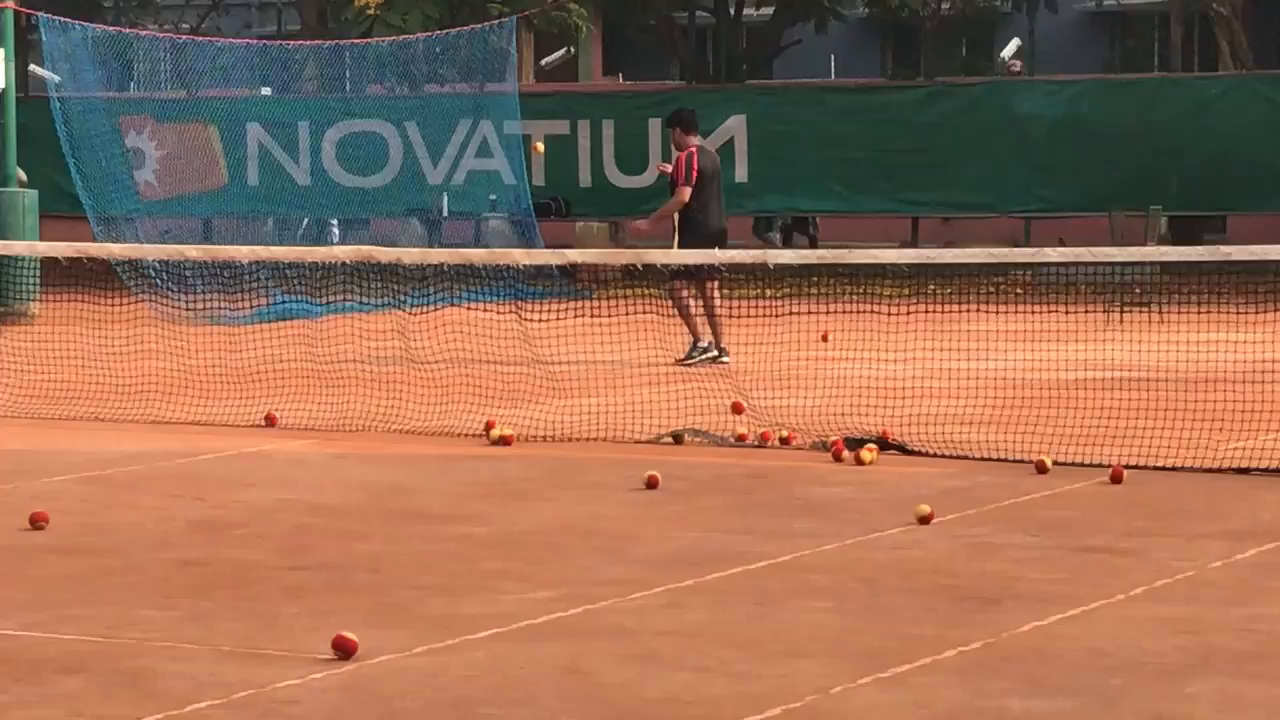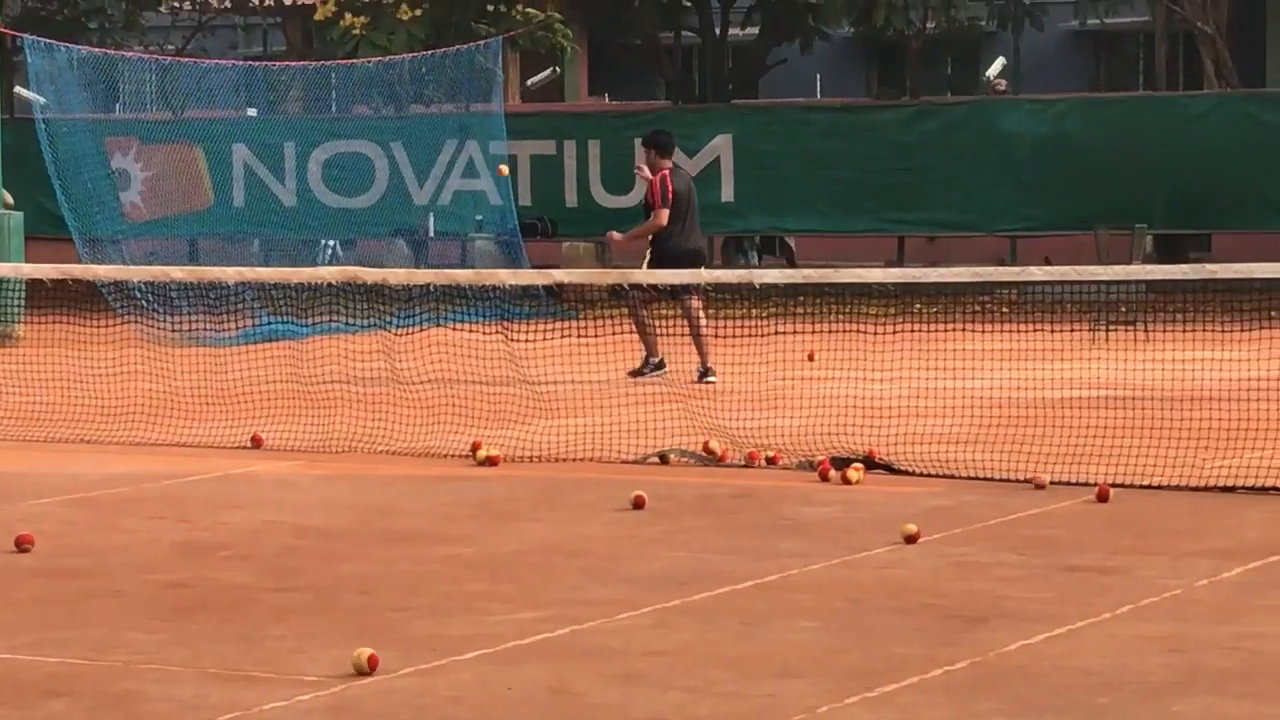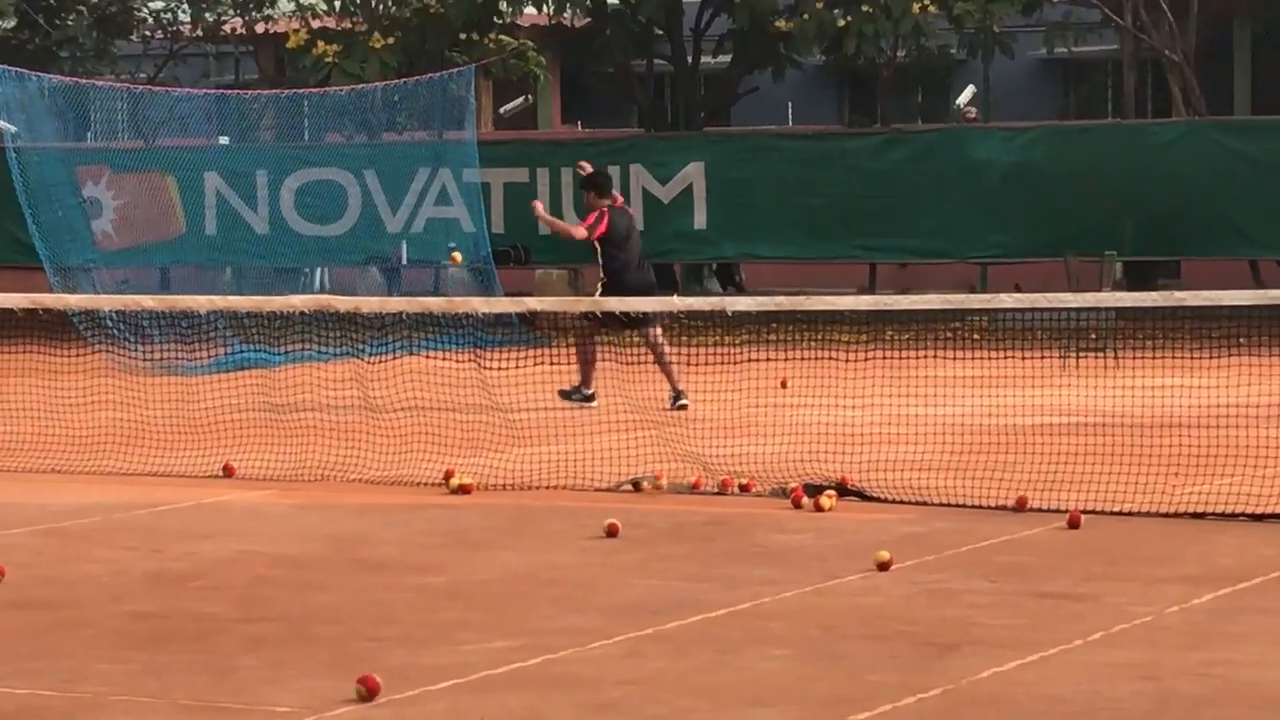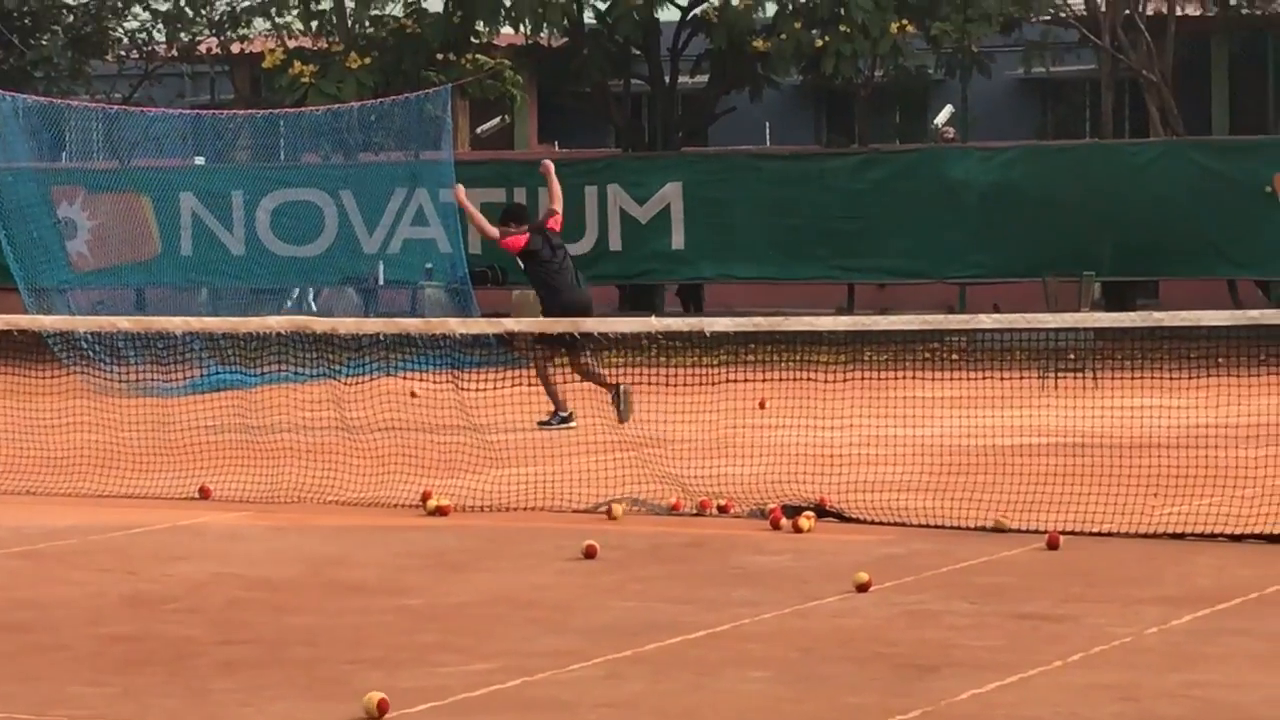
dt=0.2s
person 1, frame 1
left shoulder: (686, 158)
right shoulder: (710, 155)
left elbow: (682, 198)
left wrist: (649, 223)
right wrist: (674, 173)
left hip: (694, 234)
right hip: (715, 232)
left knee: (679, 288)
right knee: (710, 289)
left ankle: (700, 343)
right ankle: (719, 347)
person 1, frame 2
left shoulder: (661, 181)
right shoulder: (683, 176)
left elbow: (660, 221)
left wrist: (623, 237)
left hip: (666, 255)
right hip: (692, 253)
left knee: (638, 301)
right knee: (693, 311)
left ankle: (654, 359)
right ankle: (706, 368)
person 1, frame 3
left shoulder: (602, 216)
right shoulder: (622, 211)
left elbow: (578, 234)
right elbow: (614, 195)
left wrist: (542, 215)
right wrist: (593, 175)
left hip: (618, 289)
right hip: (645, 285)
left knee: (585, 331)
right knee: (656, 341)
left ankle: (586, 391)
right ankle: (678, 393)
person 1, frame 4
left shoulder: (523, 242)
right shoulder: (550, 230)
left elbow: (490, 232)
right elbow: (556, 202)
left wrist: (463, 202)
right wrist: (550, 172)
left hip: (559, 310)
right hip: (582, 304)
left knee: (542, 358)
right knee: (580, 361)
left ankle: (563, 413)
right ankle: (616, 389)
